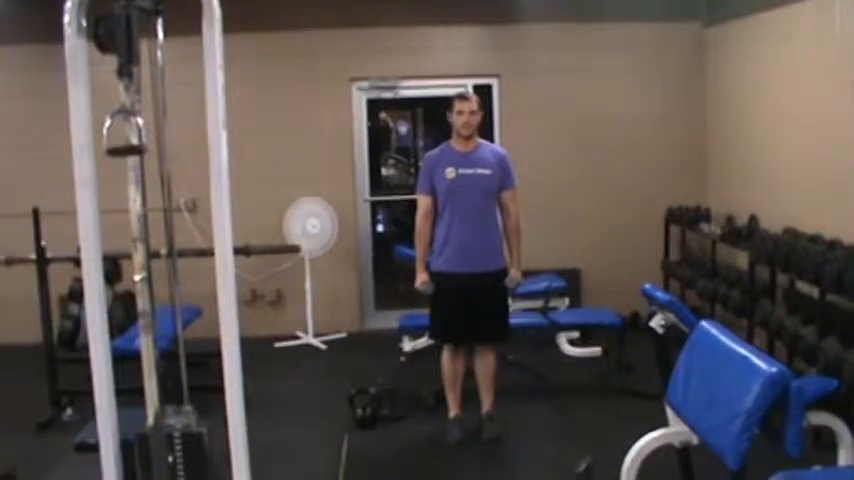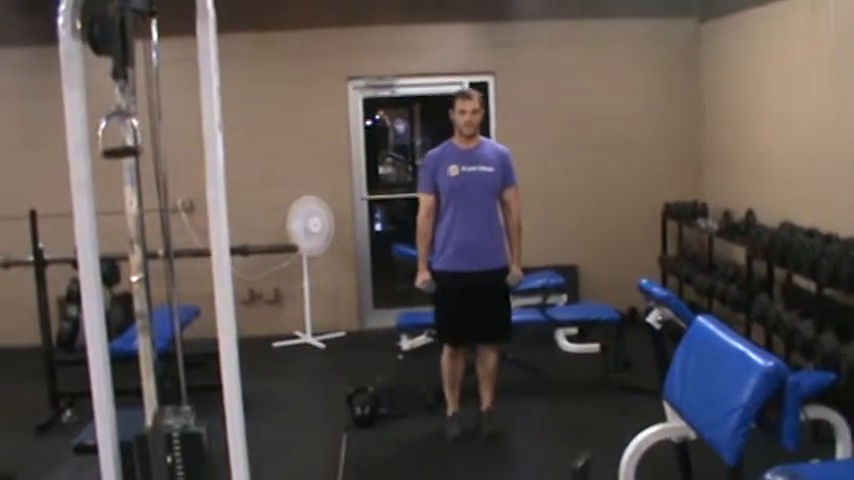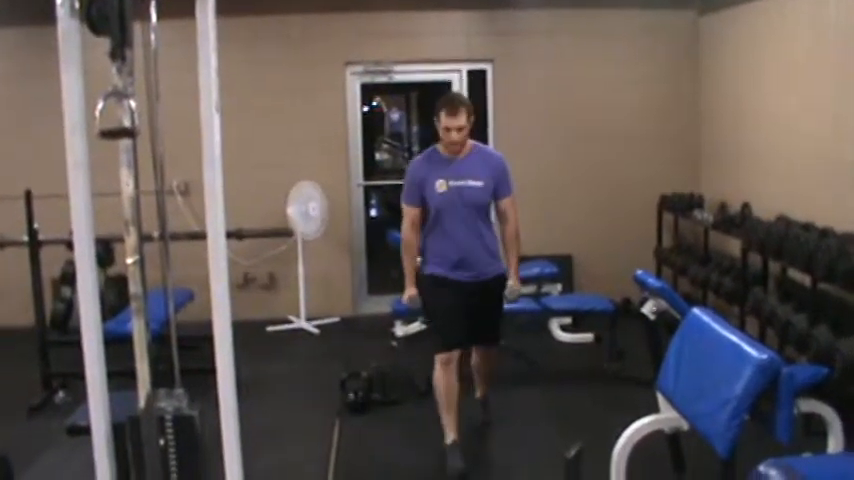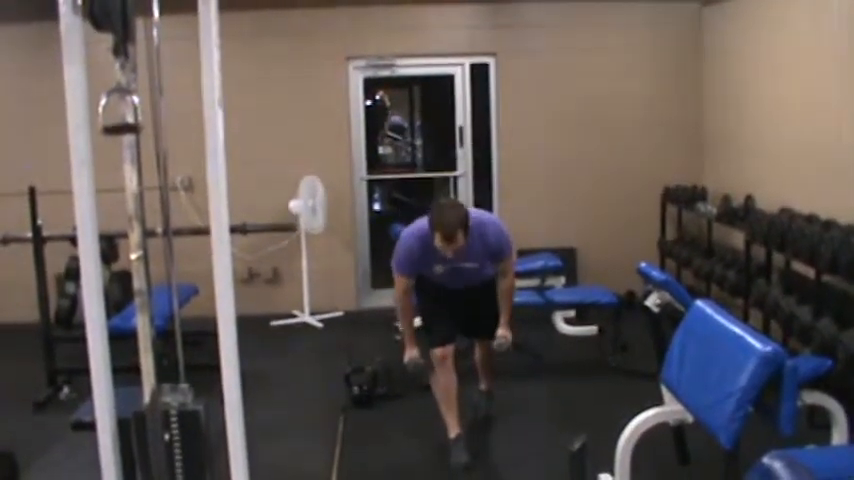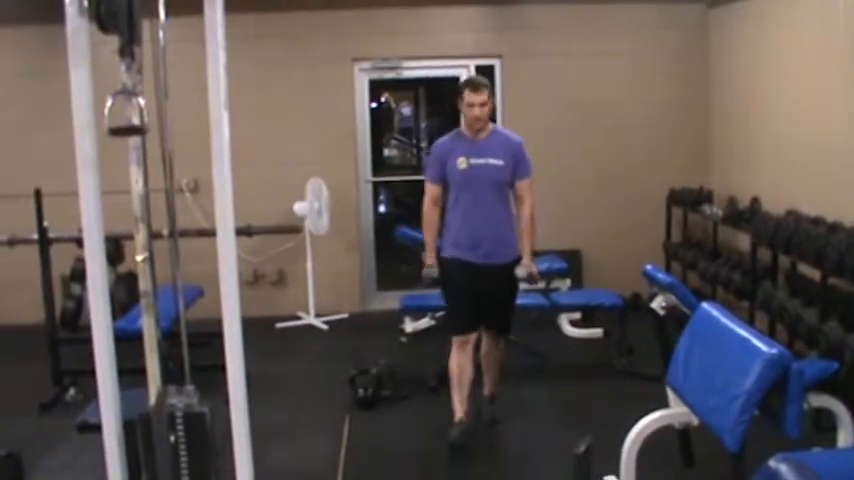
dt=0.7s
person 1, frame 1
left shoulder: (498, 158)
right shoulder: (434, 161)
left elbow: (510, 212)
right elbow: (424, 216)
left wrist: (515, 262)
right wrist: (421, 267)
left hip: (490, 268)
right hip: (447, 269)
left knee: (486, 343)
right knee: (452, 344)
left ankle: (488, 412)
right ankle: (454, 414)
person 1, frame 2
left shoulder: (499, 156)
right shoulder: (436, 159)
left elbow: (511, 211)
right elbow: (426, 215)
left wrist: (516, 261)
right wrist: (423, 266)
left hip: (492, 267)
right hip: (450, 268)
left knee: (489, 343)
right knee: (453, 345)
left ankle: (486, 409)
right ankle: (453, 411)
person 1, frame 3
left shoulder: (493, 163)
right shoulder: (421, 168)
left elbow: (508, 220)
right elbow: (411, 228)
left wrist: (513, 272)
right wrist: (410, 282)
left hip: (487, 274)
right hip: (440, 277)
left knee: (485, 345)
right knee: (446, 356)
left ankle: (481, 395)
right ankle: (451, 439)
person 1, frame 4
left shoulder: (492, 230)
right shoulder: (411, 241)
left elbow: (505, 275)
right elbow: (403, 293)
left wrist: (504, 323)
right wrist: (409, 342)
left hip: (480, 284)
right hip: (435, 288)
left knee: (486, 342)
right knee: (441, 354)
left ankle: (485, 389)
right ankle: (455, 435)
person 1, frame 5
left shoulder: (512, 146)
right shoulder: (443, 149)
left elbow: (525, 202)
right elbow: (432, 204)
left wrist: (527, 255)
right wrist: (430, 254)
left hip: (502, 258)
right hip: (458, 258)
left knee: (495, 333)
right knee: (463, 339)
left ankle: (489, 394)
right ankle: (460, 416)
